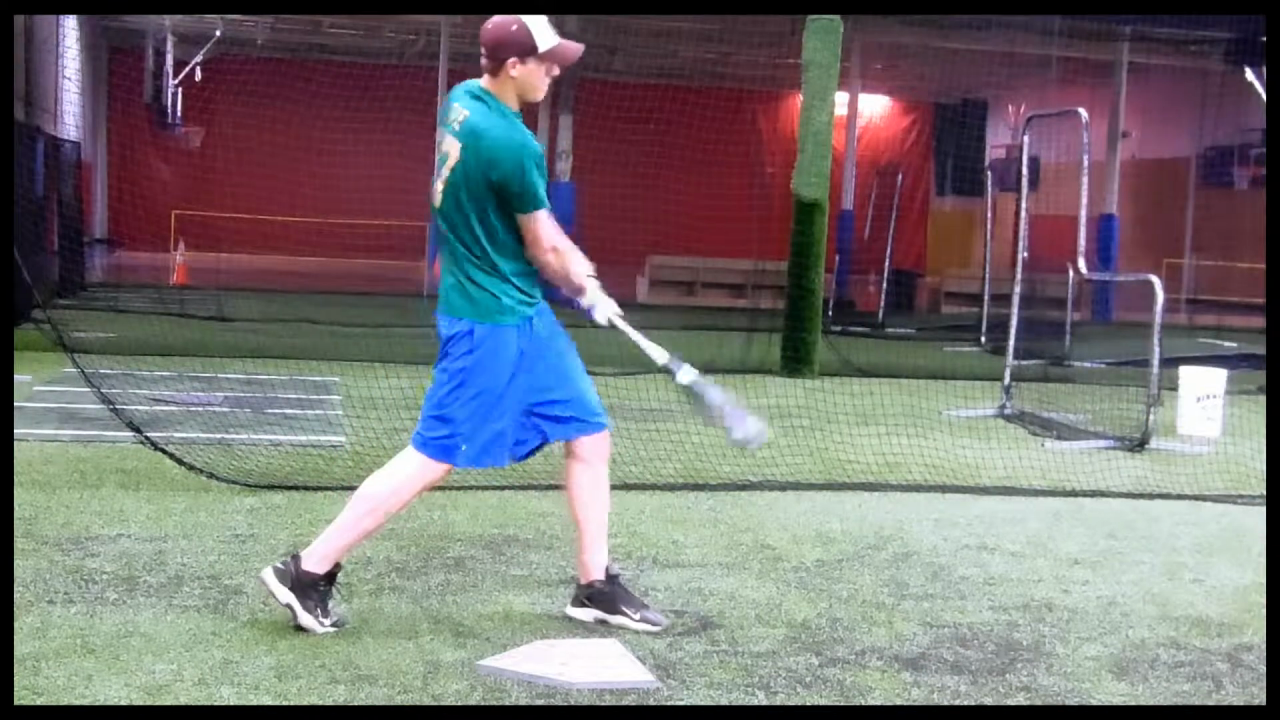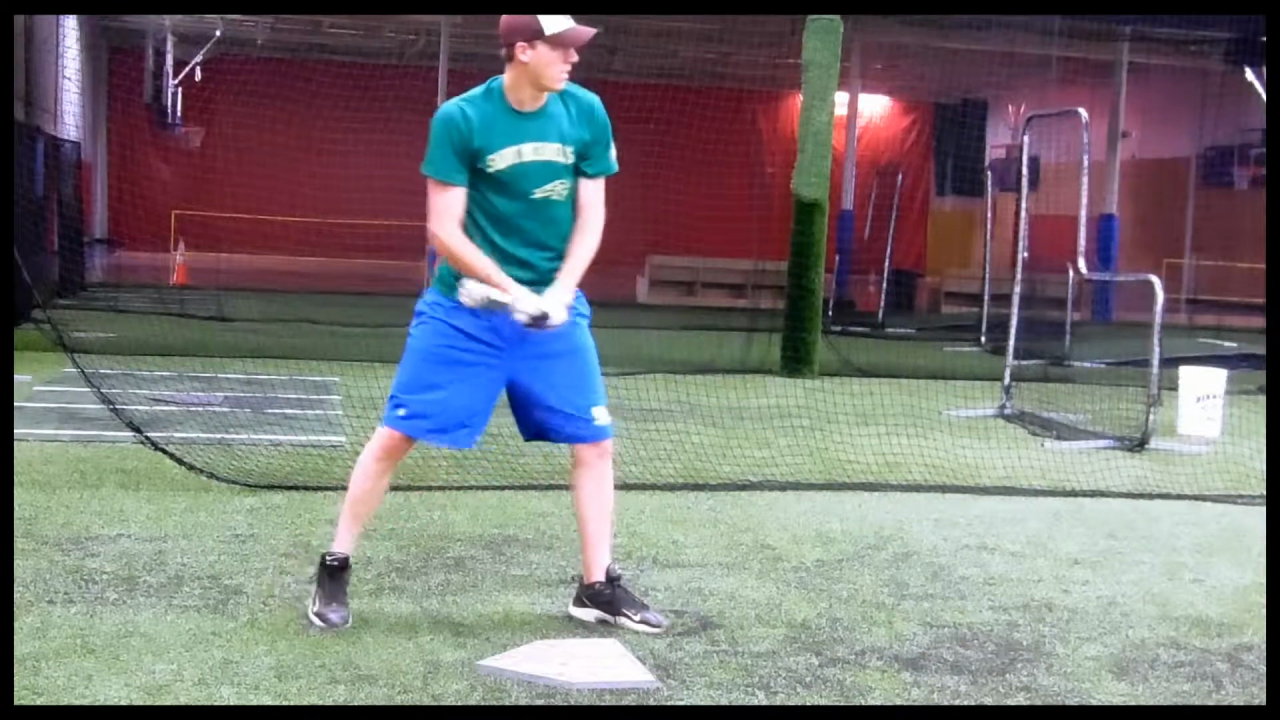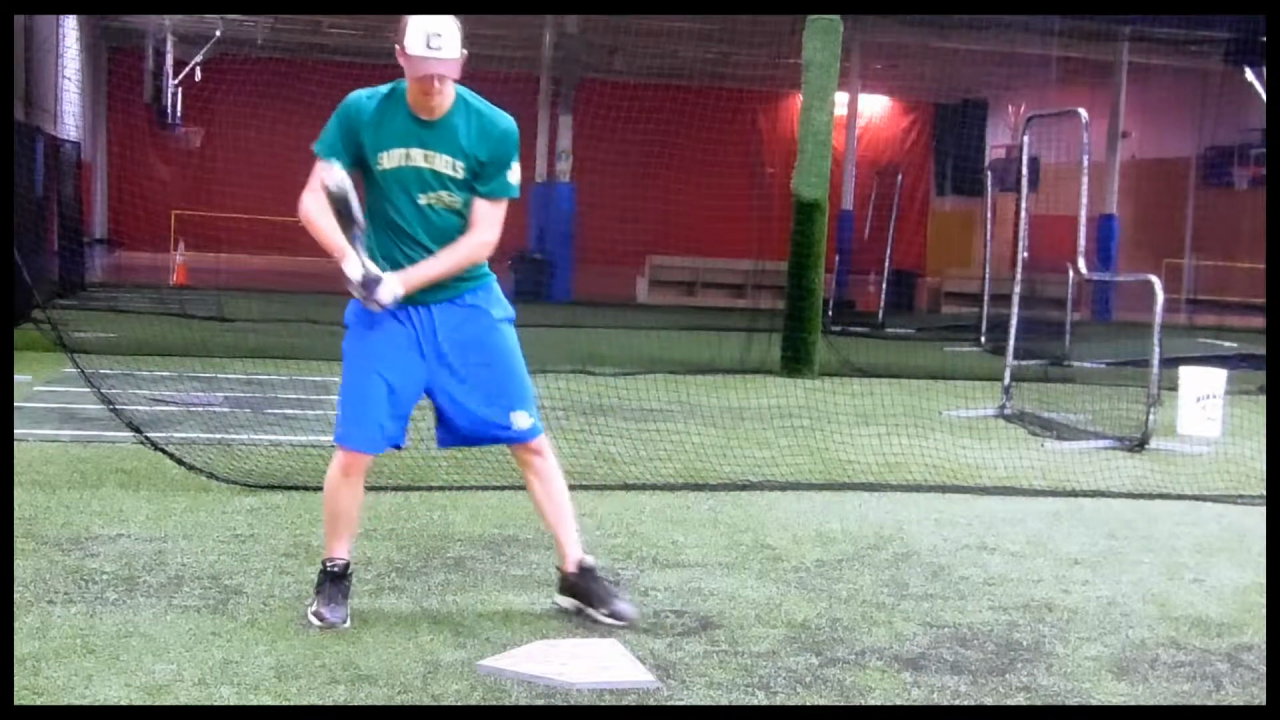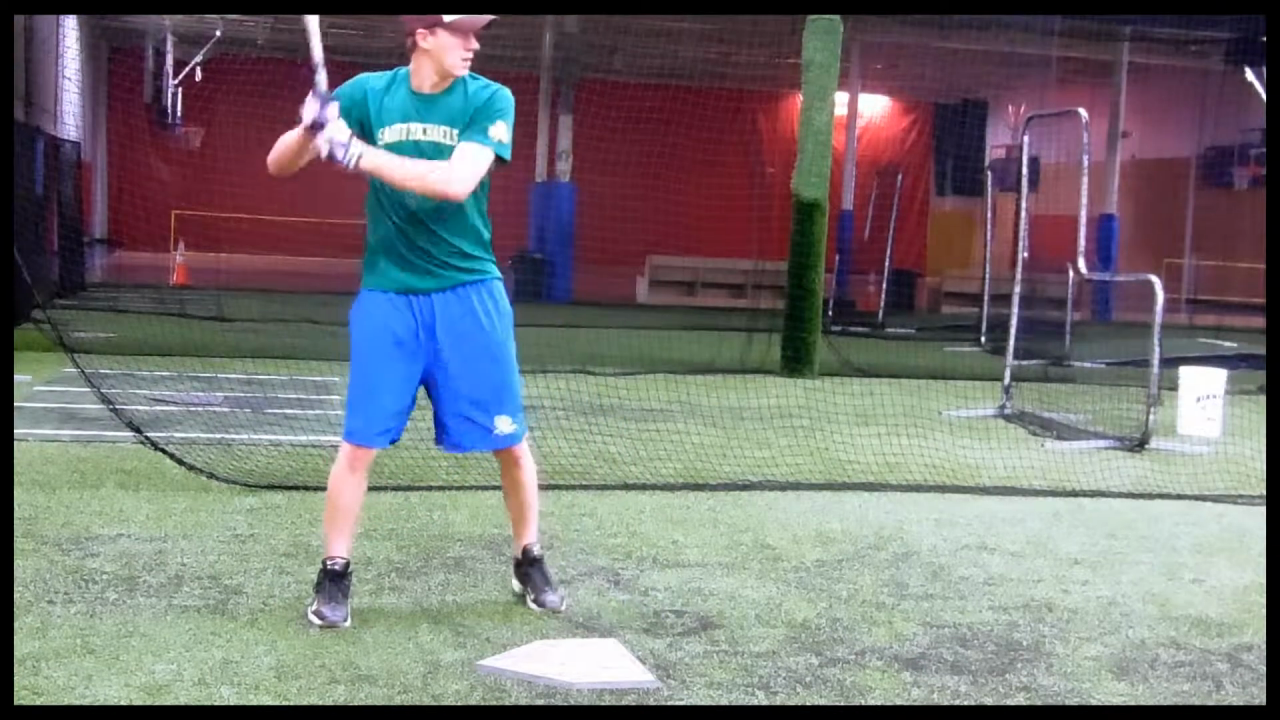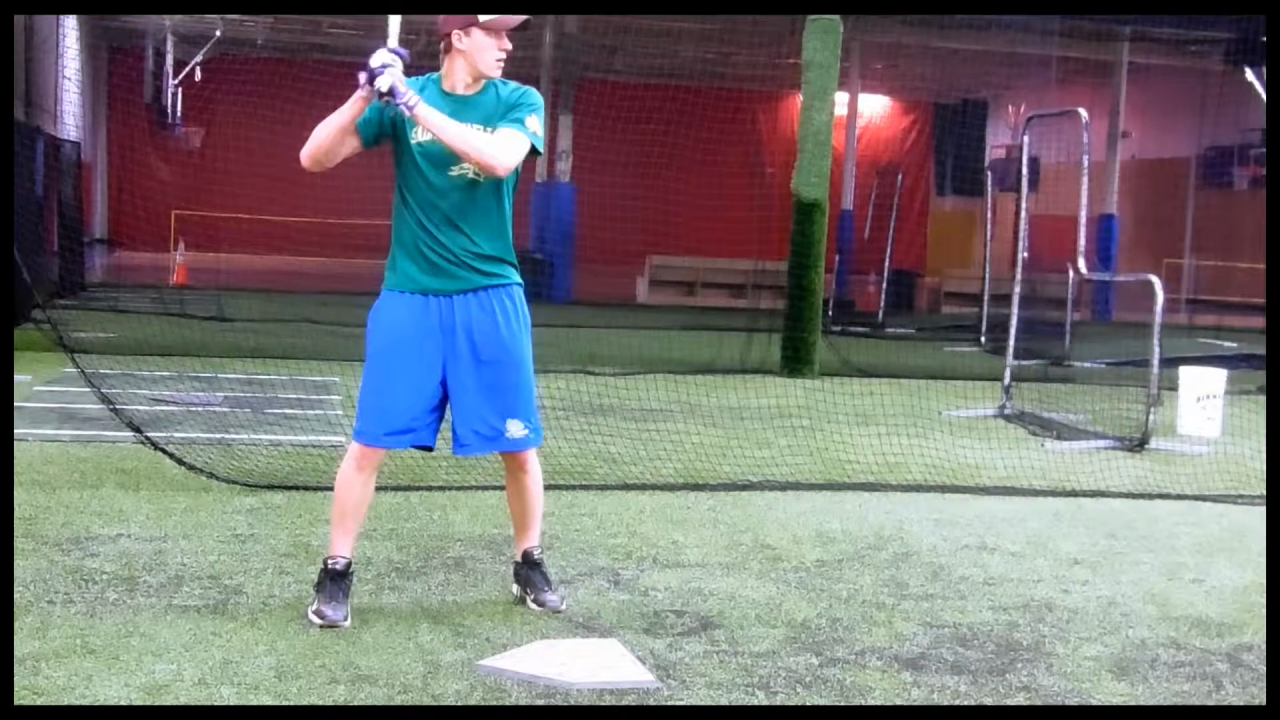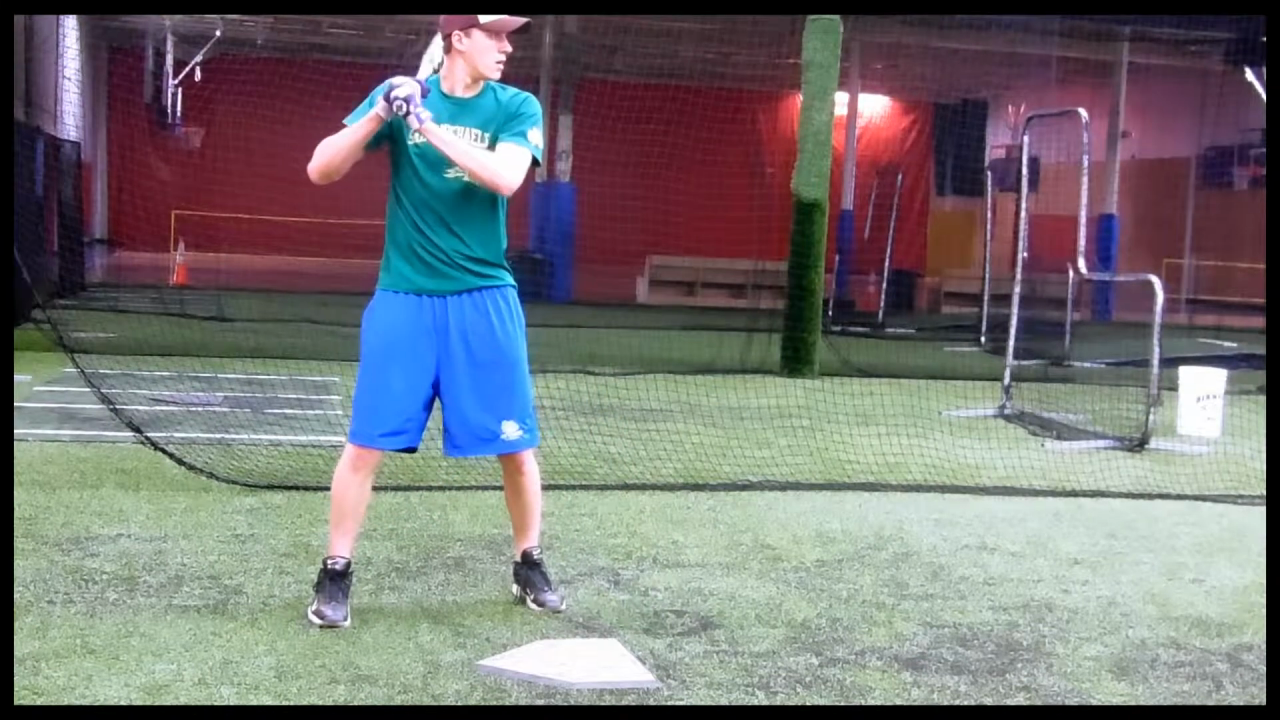
dt=0.4s
person 1, frame 1
left shoulder: (463, 99)
right shoulder: (508, 142)
right elbow: (543, 250)
left wrist: (577, 261)
right wrist: (586, 288)
left hip: (524, 315)
right hip: (487, 322)
left knee: (591, 436)
right knee: (432, 457)
left ankle: (595, 585)
right ankle: (307, 570)
person 1, frame 2
left shoulder: (587, 114)
right shoulder: (460, 119)
left elbow: (590, 216)
right elbow: (443, 228)
left wrist: (556, 291)
right wrist: (507, 290)
left hip: (553, 304)
right hip: (462, 306)
left knee: (593, 443)
right knee: (395, 435)
left ankle: (598, 586)
right ankle: (334, 566)
person 1, frame 3
left shoulder: (494, 129)
right shoulder: (360, 112)
left elbow: (483, 239)
right elbow: (312, 202)
left wrist: (404, 280)
right wrist: (350, 259)
left hip: (468, 305)
right hip: (382, 309)
left knee: (530, 439)
right knee: (355, 450)
left ankle: (578, 575)
right ankle: (334, 576)
person 1, frame 4
left shoulder: (491, 100)
right shoulder: (367, 92)
left elbow: (457, 183)
right elbow: (279, 164)
left wrist: (359, 152)
right wrist: (310, 126)
left hip: (470, 294)
right hip: (389, 295)
left knee: (509, 440)
right knee: (360, 442)
left ankle: (529, 559)
right ankle: (334, 574)
person 1, frame 5
left shoulder: (520, 101)
right shoulder: (401, 93)
left elbow: (499, 159)
right elbow: (313, 158)
left wrist: (416, 106)
right wrist: (367, 94)
left hip: (492, 297)
right hip: (409, 297)
left knee: (519, 443)
right knee: (371, 440)
left ankle: (529, 563)
right ankle: (336, 573)
person 1, frame 6
left shoulder: (518, 107)
right shoulder: (396, 92)
left elbow: (506, 178)
right elbow: (320, 171)
left wrist: (424, 123)
right wrist: (381, 111)
left hip: (485, 298)
right hip: (403, 298)
left knee: (516, 444)
right knee: (366, 442)
left ankle: (529, 563)
right ankle: (335, 574)
